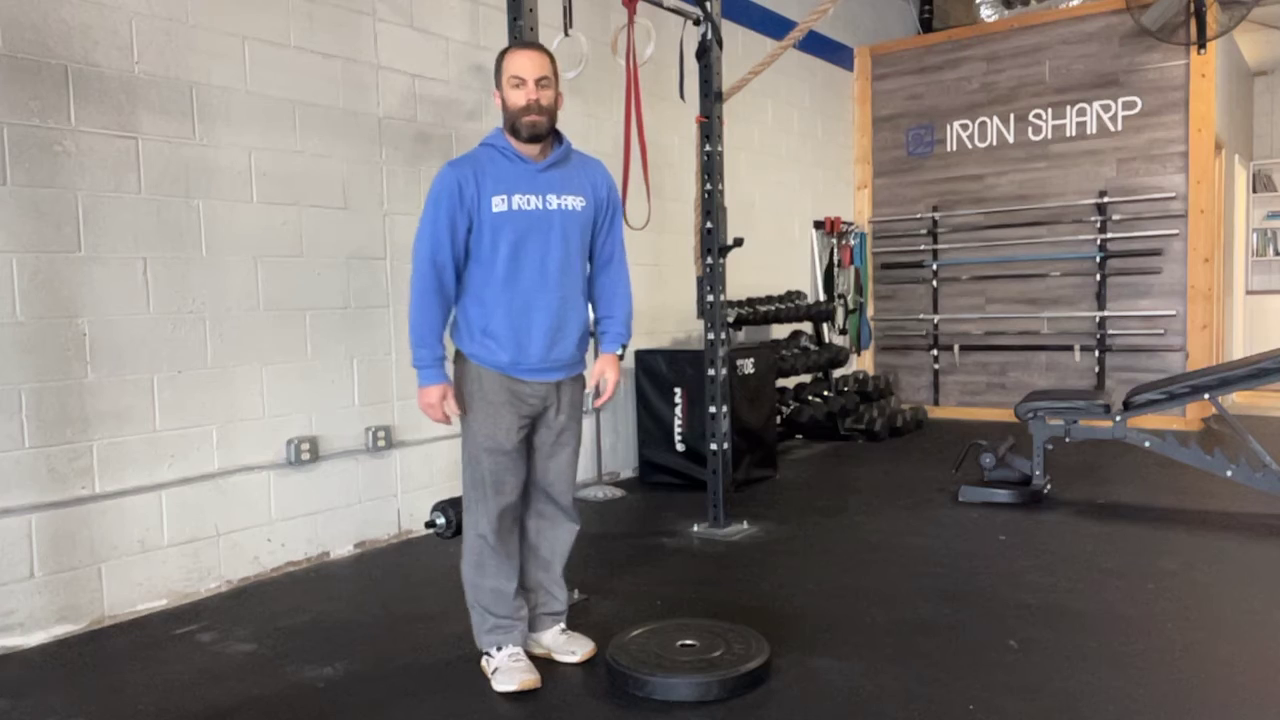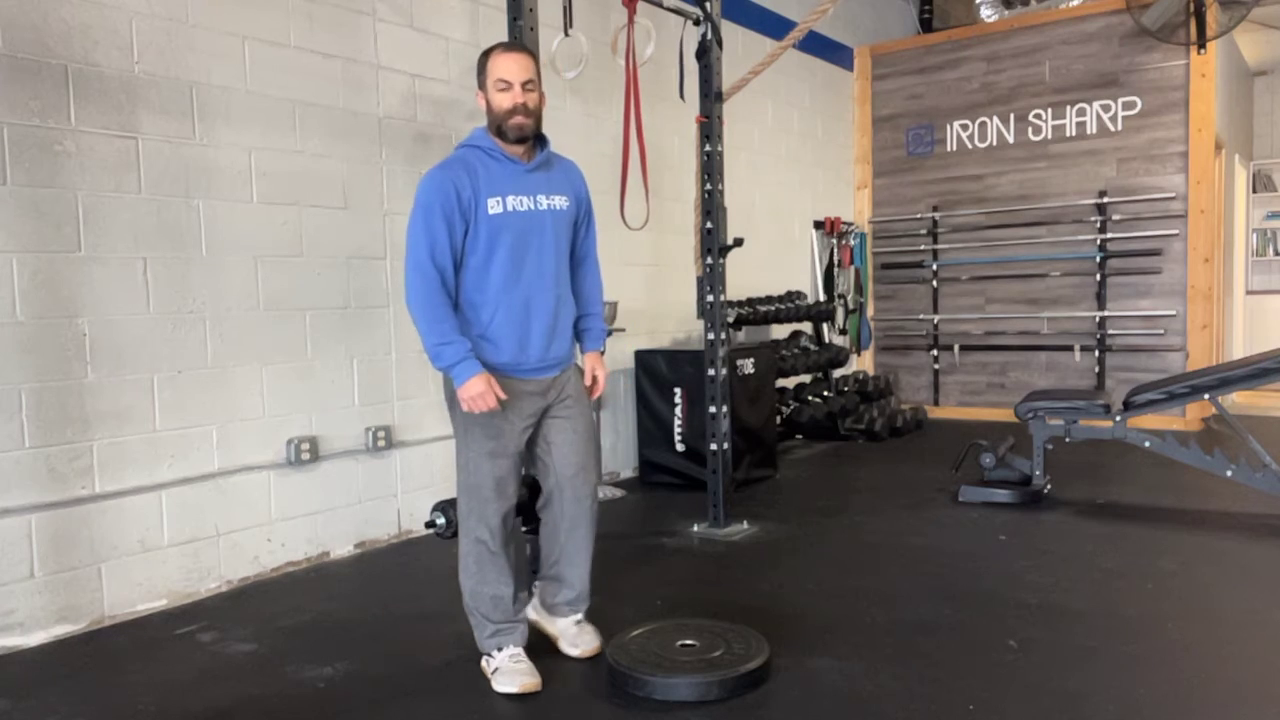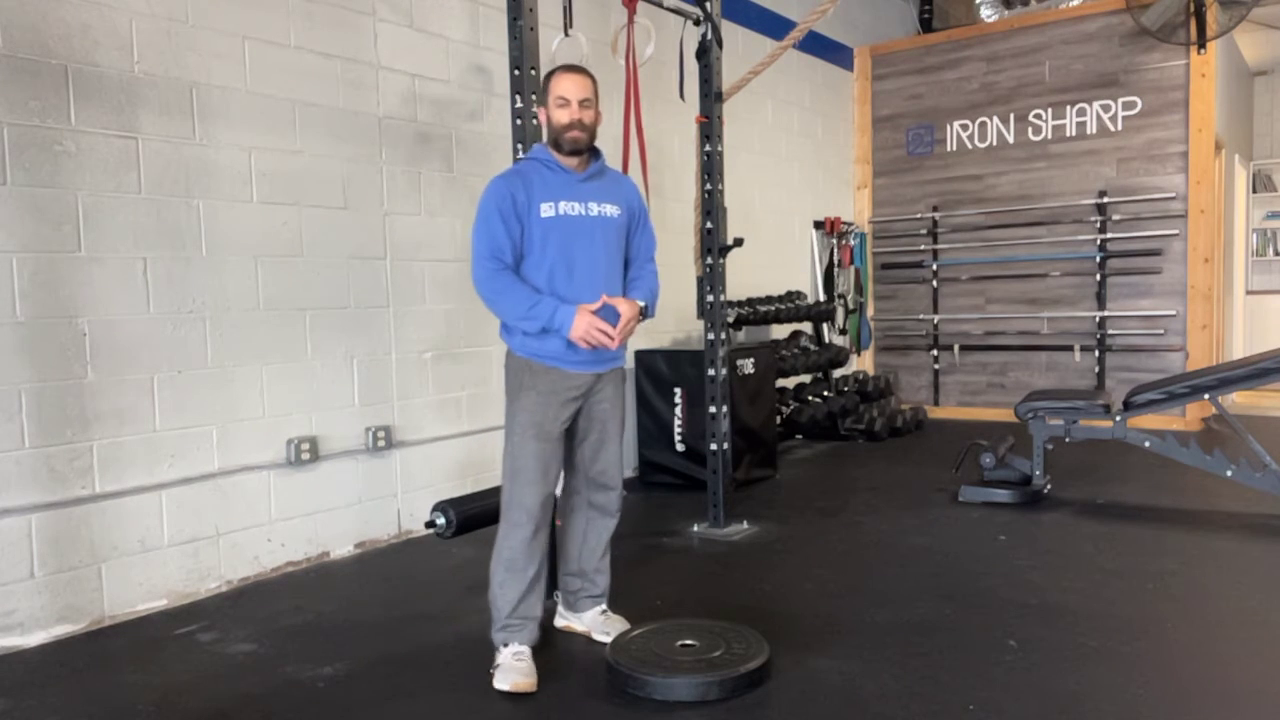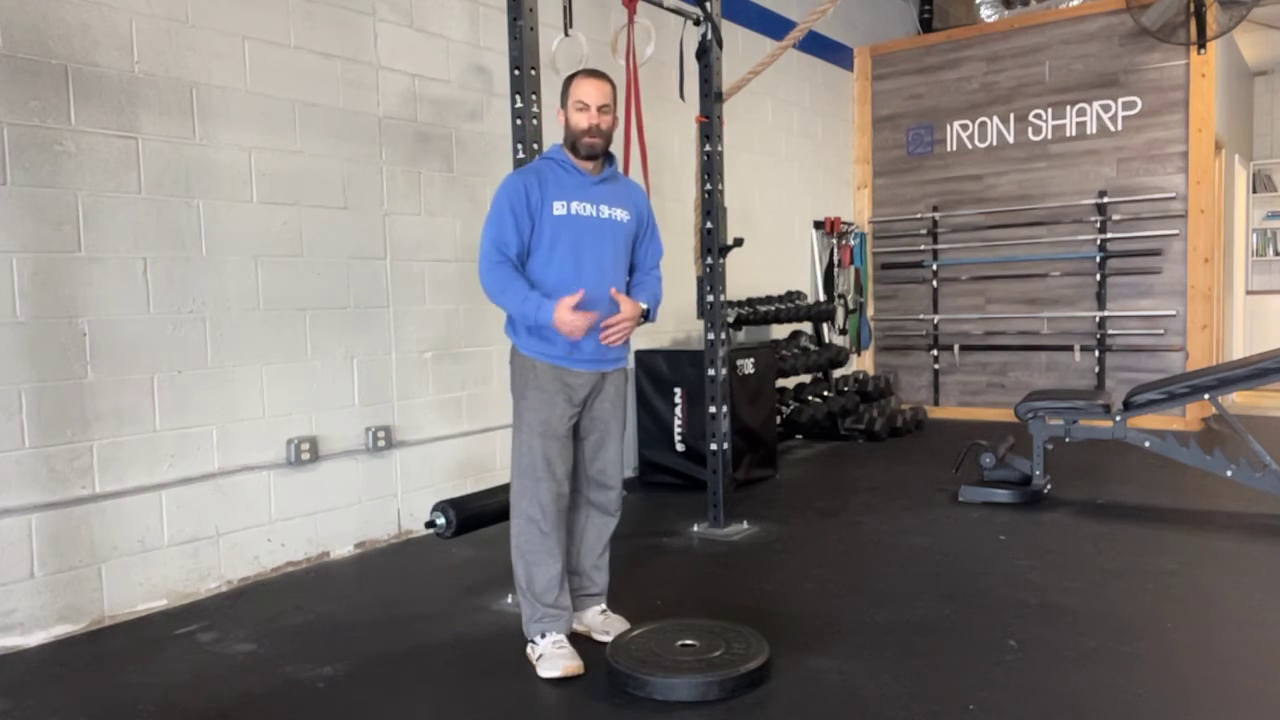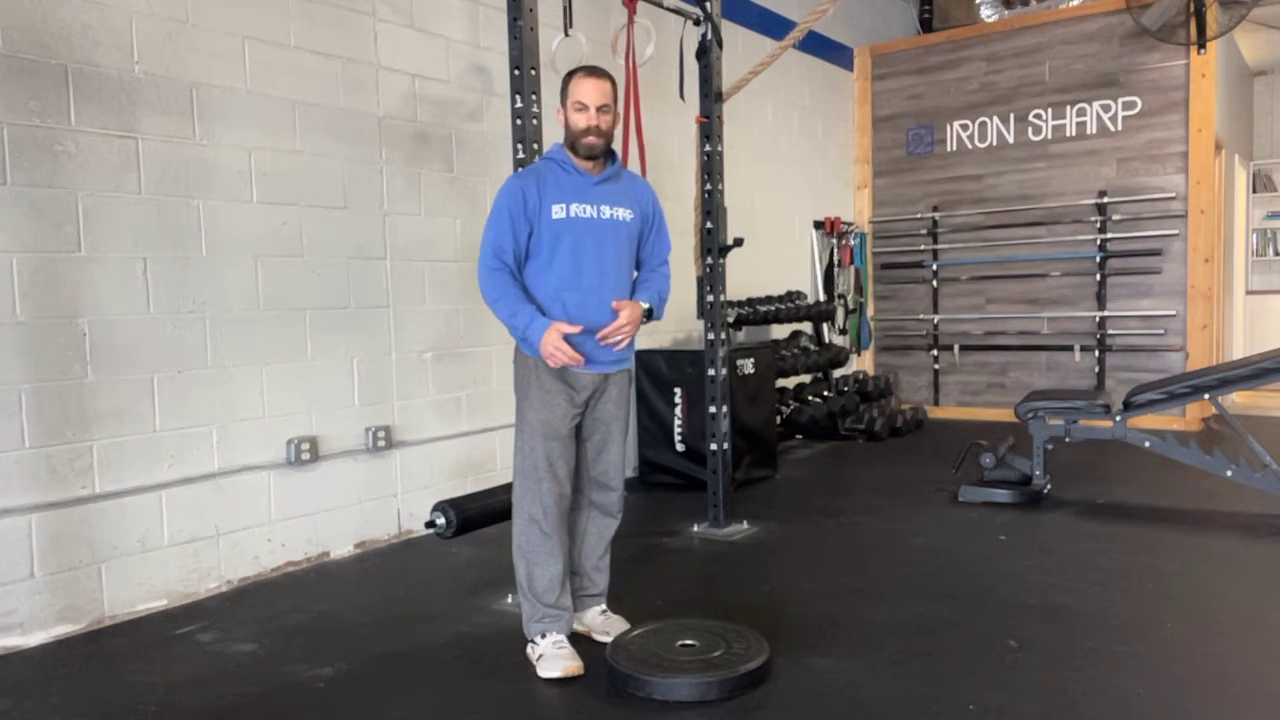
dt=0.7s
person 1, frame 1
left shoulder: (593, 179)
right shoulder: (464, 178)
left elbow: (609, 268)
right elbow: (433, 276)
left wrist: (611, 346)
right wrist: (429, 369)
left hip: (565, 376)
right hip: (492, 375)
left knee: (554, 505)
right knee: (494, 510)
left ankle: (546, 622)
right ankle: (500, 641)
person 1, frame 2
left shoulder: (568, 179)
right shoulder: (452, 179)
right elbow: (426, 281)
left wrist: (593, 343)
right wrist: (462, 368)
left hip: (562, 373)
right hip: (489, 379)
left knee: (577, 490)
right knee: (488, 514)
left ankle: (559, 604)
right ankle: (501, 643)
person 1, frame 3
left shoulder: (622, 190)
right shoulder: (512, 187)
left elbow: (642, 262)
right elbow: (491, 275)
left wrist: (637, 301)
right wrist: (564, 317)
left hip: (607, 368)
right hip: (540, 366)
left knee: (599, 491)
right knee: (528, 498)
left ankle: (583, 603)
right ankle: (512, 639)
person 1, frame 4
left shoulder: (632, 197)
right shoulder: (527, 185)
left elbow: (648, 269)
right elbow: (495, 265)
left wrist: (640, 305)
right wrist: (546, 309)
left hip: (610, 367)
right hip: (546, 364)
left knee: (601, 490)
right knee: (543, 494)
left ankle: (589, 603)
right ankle: (546, 628)
person 1, frame 5
left shoulder: (638, 193)
right shoulder: (527, 187)
left elbow: (657, 266)
right elbow: (495, 270)
left wrist: (642, 305)
right wrist: (535, 328)
left hip: (614, 368)
right hip: (548, 367)
left knee: (603, 492)
right knee: (544, 496)
left ankle: (590, 603)
right ankle: (546, 628)
